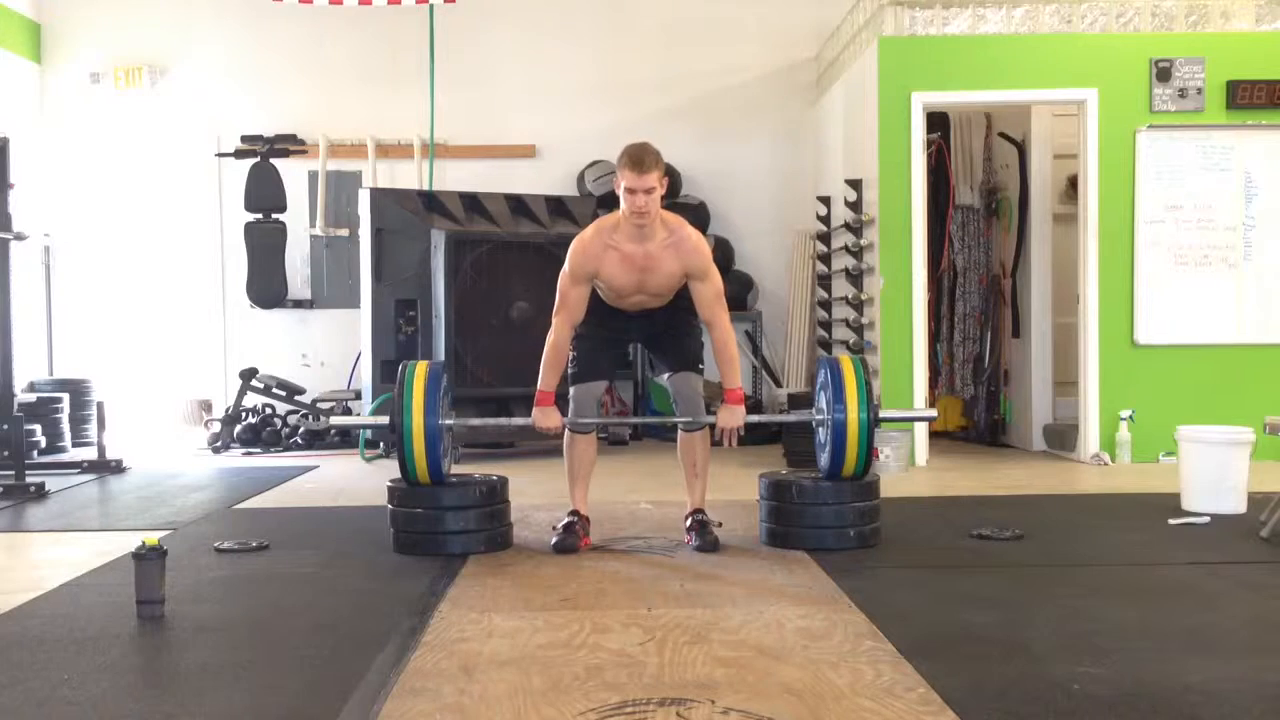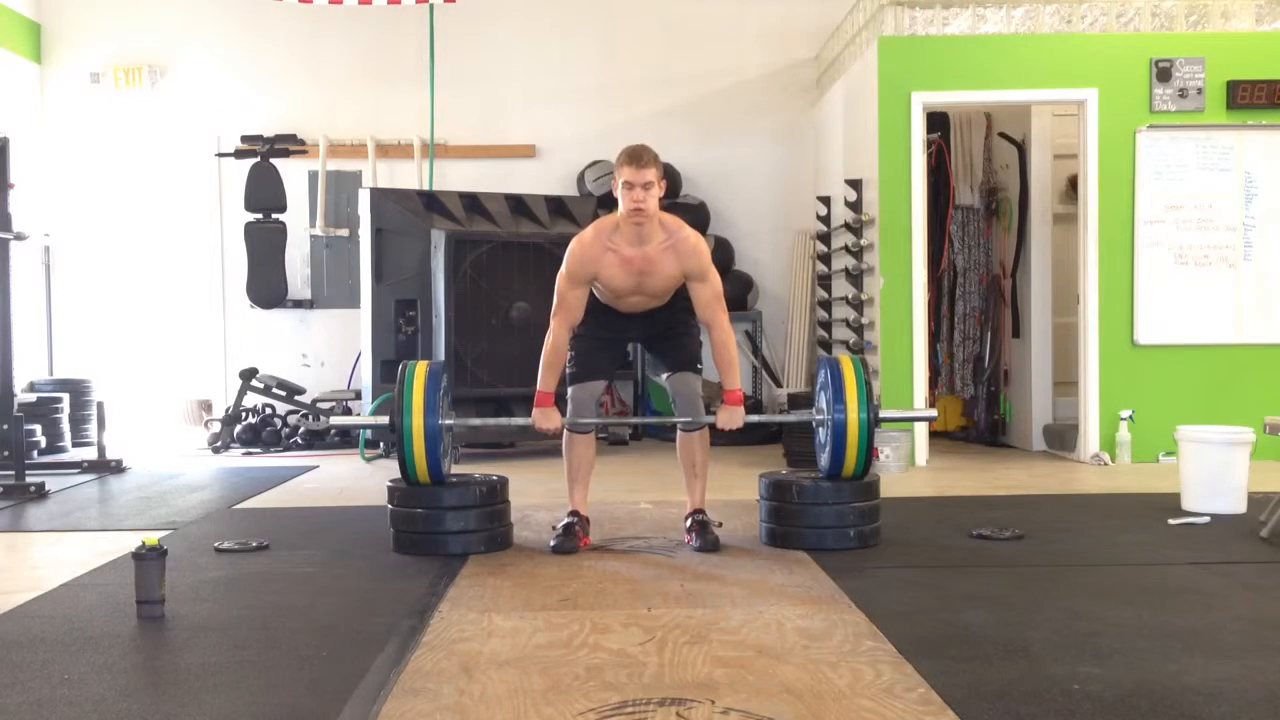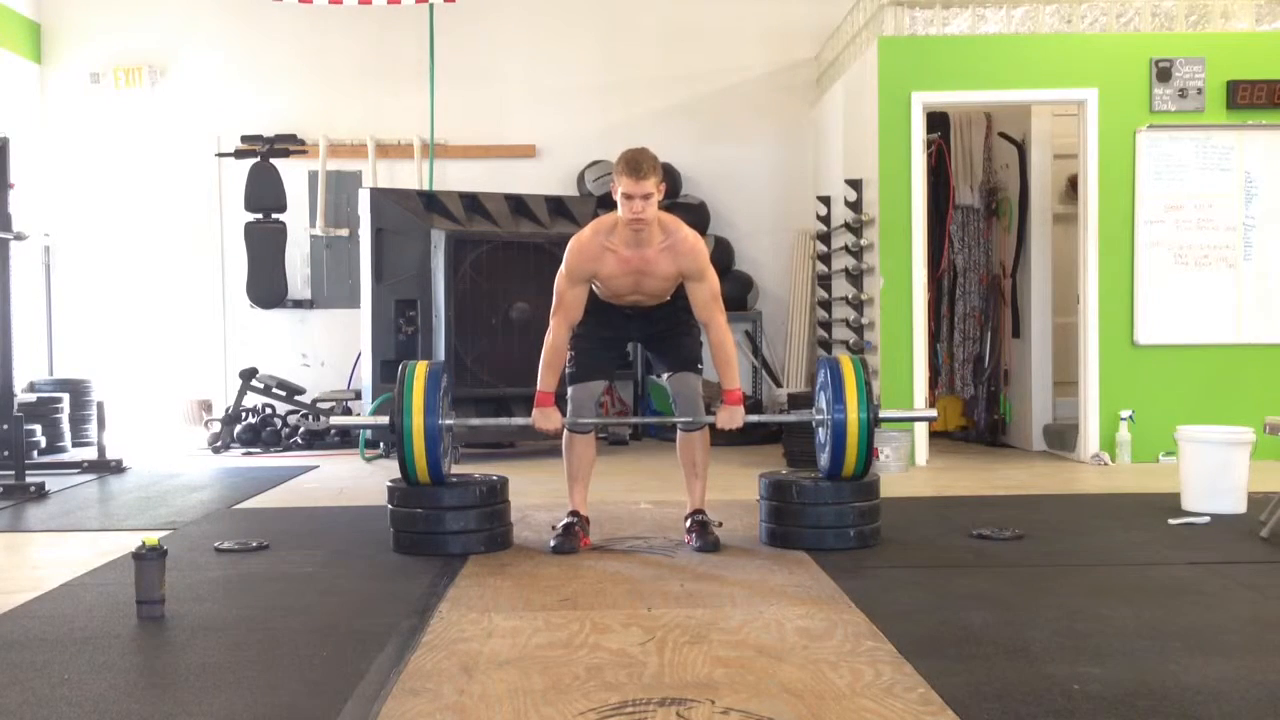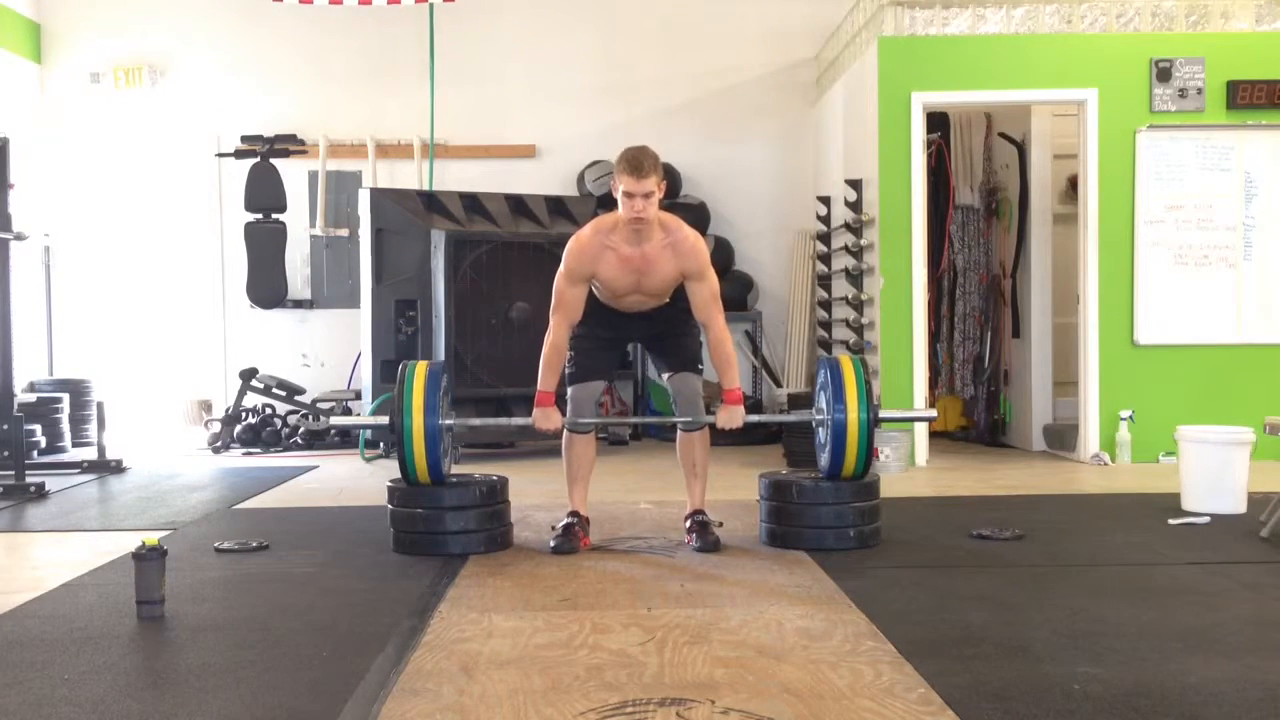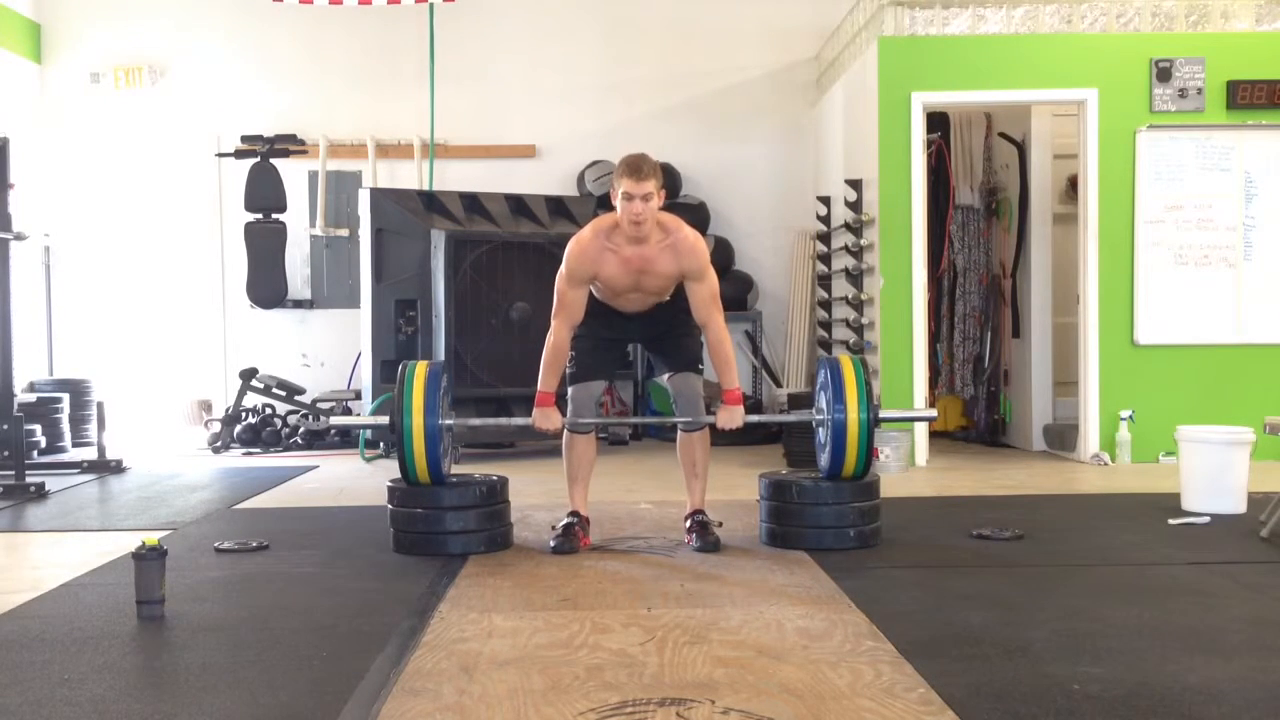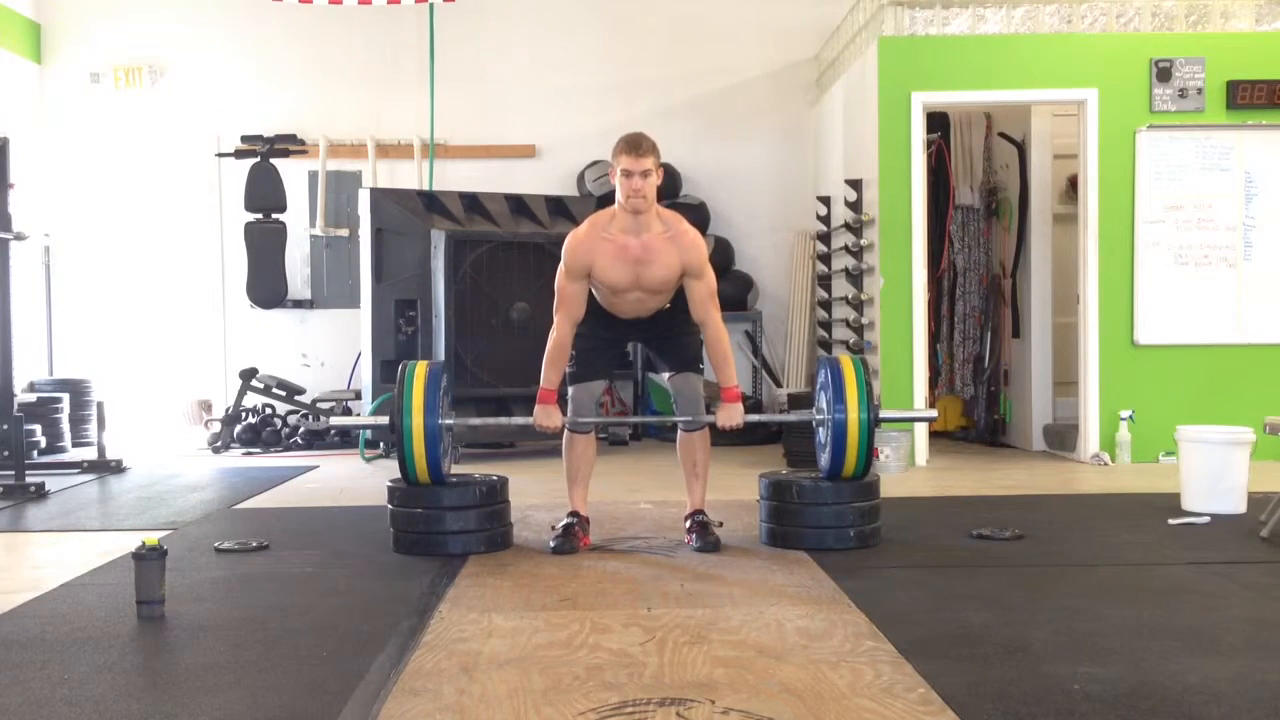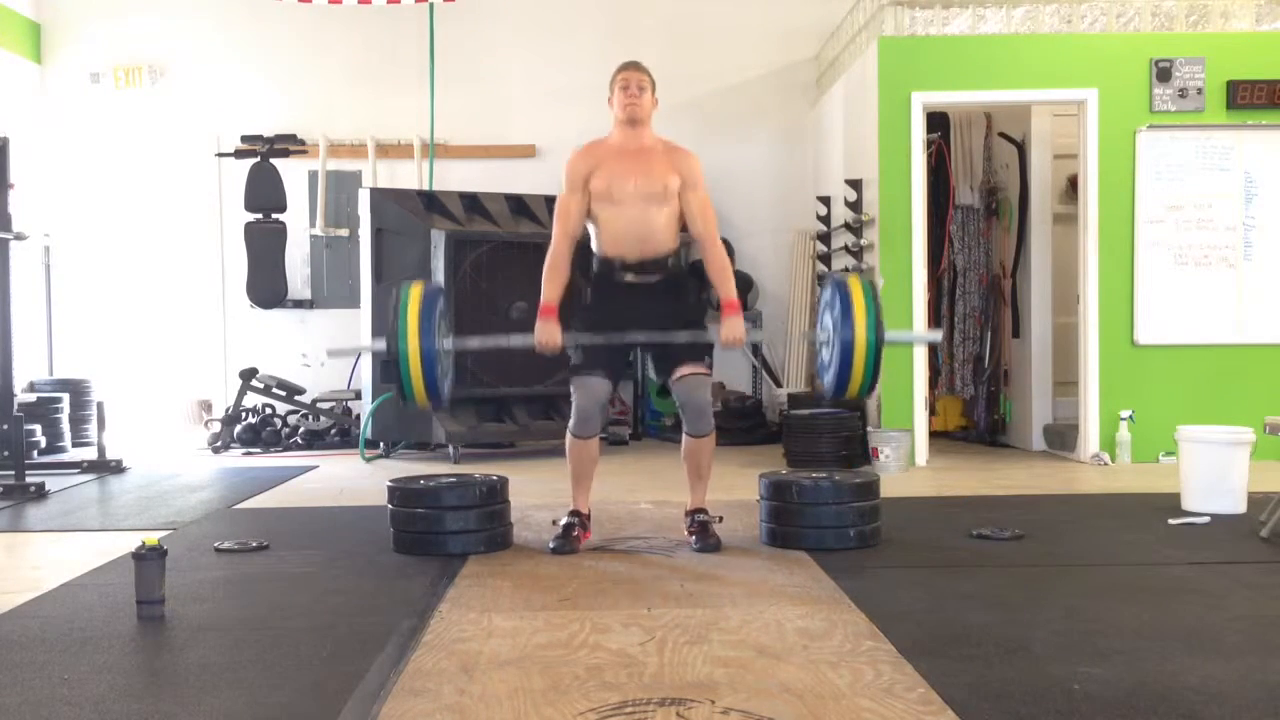
dt=0.7s
person 1, frame 1
left shoulder: (689, 243)
right shoulder: (589, 246)
left elbow: (717, 321)
right elbow: (563, 324)
left wrist: (733, 397)
right wrist: (544, 400)
left hip: (670, 313)
right hip: (604, 315)
left knee: (691, 400)
right knee: (582, 404)
left ankle: (697, 515)
right ankle: (577, 516)
person 1, frame 2
left shoulder: (688, 245)
right shoulder: (587, 247)
left elbow: (717, 321)
right elbow: (561, 325)
left wrist: (733, 398)
right wrist: (544, 401)
left hip: (669, 313)
right hip: (602, 315)
left knee: (690, 400)
right knee: (580, 404)
left ankle: (697, 515)
right ankle: (576, 516)
person 1, frame 3
left shoulder: (686, 244)
right shoulder: (585, 246)
left elbow: (715, 322)
right elbow: (560, 325)
left wrist: (732, 397)
right wrist: (544, 400)
left hip: (668, 311)
right hip: (602, 312)
left knee: (691, 400)
right knee: (580, 405)
left ankle: (697, 515)
right ankle: (577, 516)
person 1, frame 4
left shoulder: (687, 244)
right shoulder: (585, 246)
left elbow: (714, 322)
right elbow: (560, 325)
left wrist: (732, 397)
right wrist: (544, 401)
left hip: (668, 313)
right hip: (601, 316)
left knee: (692, 402)
right knee: (580, 406)
left ankle: (697, 515)
right ankle: (576, 517)
person 1, frame 5
left shoulder: (687, 244)
right shoulder: (585, 247)
left elbow: (712, 323)
right elbow: (562, 326)
left wrist: (732, 397)
right wrist: (544, 401)
left hip: (668, 313)
right hip: (602, 315)
left knee: (692, 401)
right knee: (580, 405)
left ankle: (697, 516)
right ankle: (577, 518)
person 1, frame 6
left shoulder: (685, 241)
right shoulder: (583, 242)
left elbow: (709, 320)
right elbow: (565, 323)
left wrist: (730, 396)
right wrist: (546, 398)
left hip: (669, 316)
right hip: (601, 318)
left knee: (692, 401)
right knee: (580, 405)
left ankle: (697, 515)
right ankle: (576, 517)
person 1, frame 7
left shoulder: (680, 159)
right shoulder: (587, 159)
left elbow: (707, 235)
right elbow: (564, 234)
left wrist: (731, 309)
right wrist: (547, 313)
left hip: (670, 284)
right hip: (610, 285)
left knee: (696, 397)
right knee: (588, 402)
left ankle: (697, 514)
right ankle: (578, 515)
